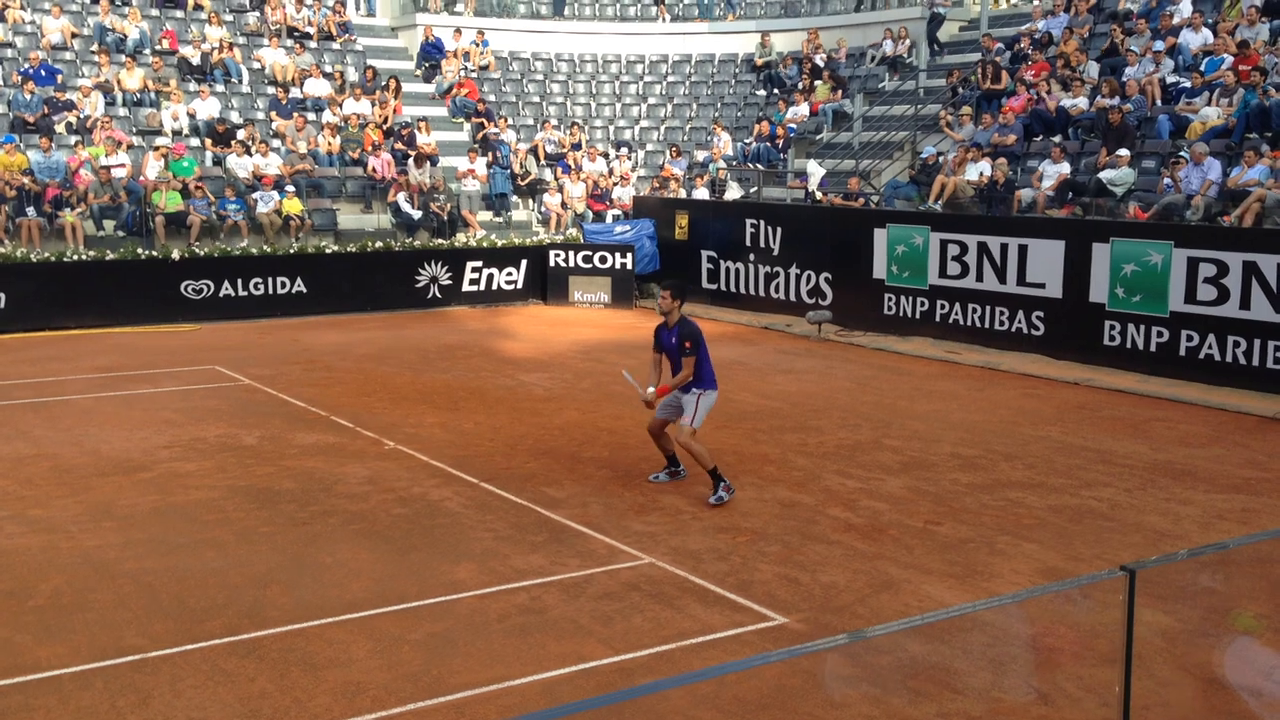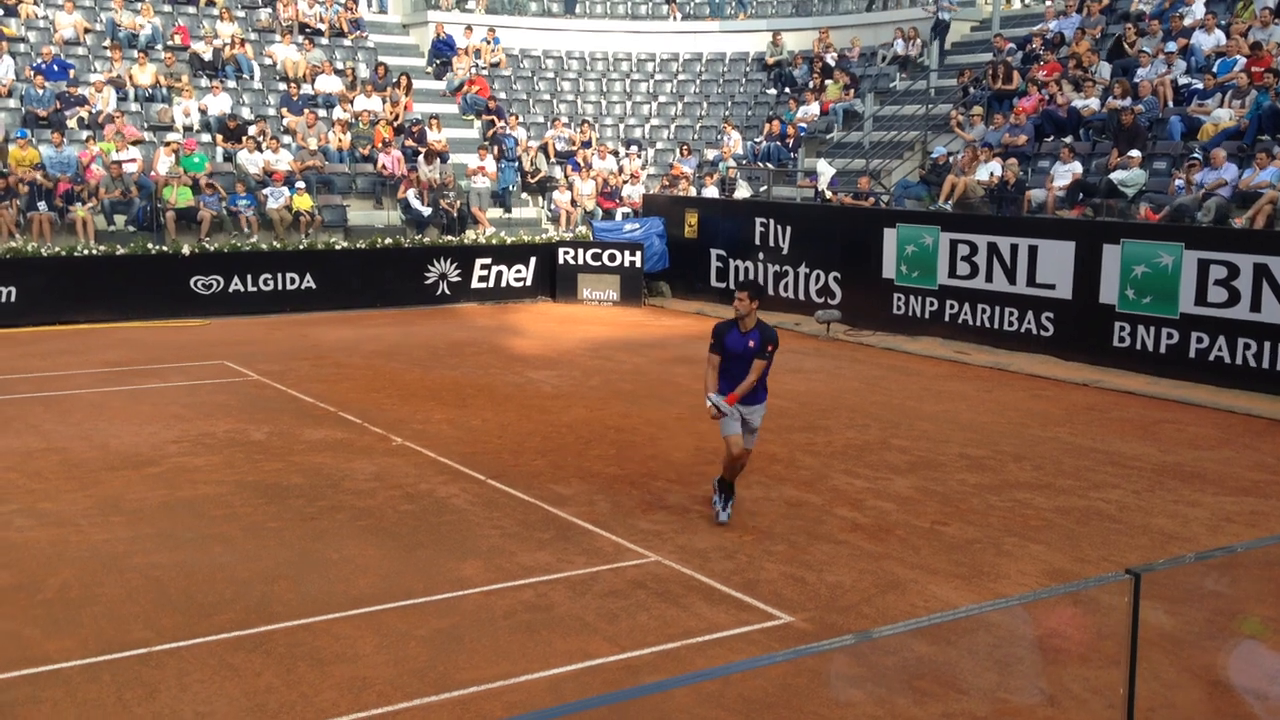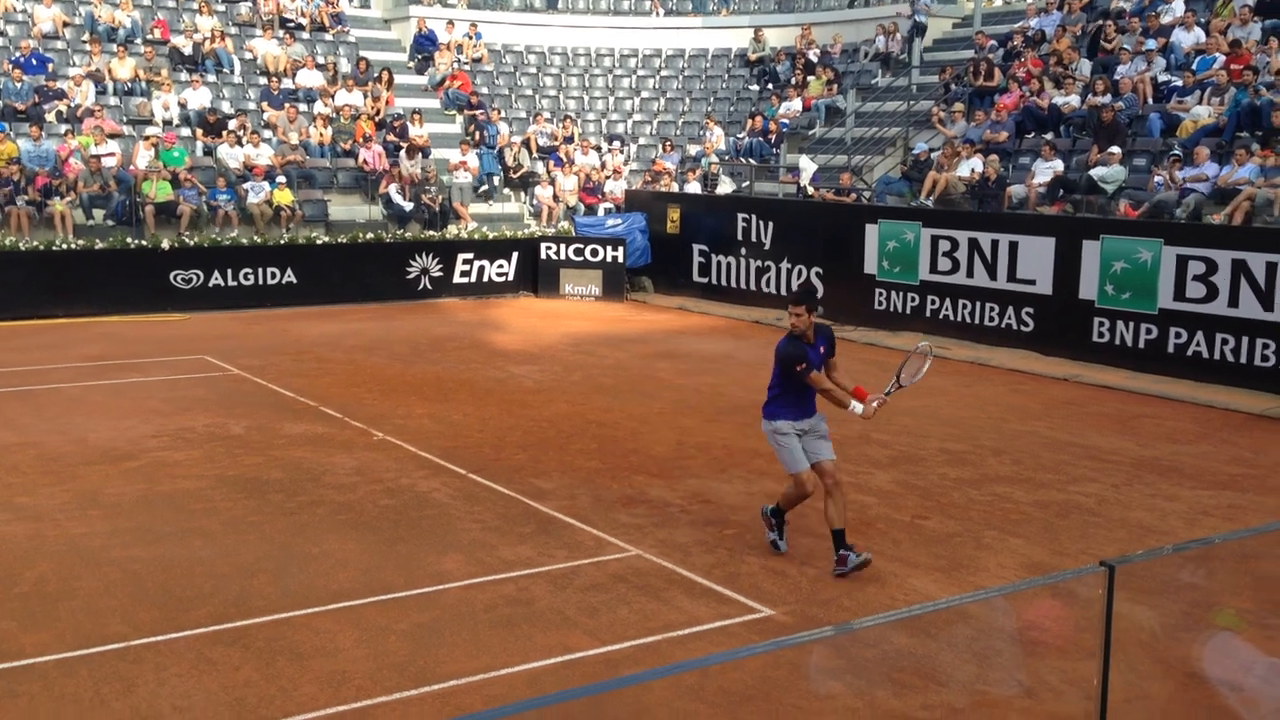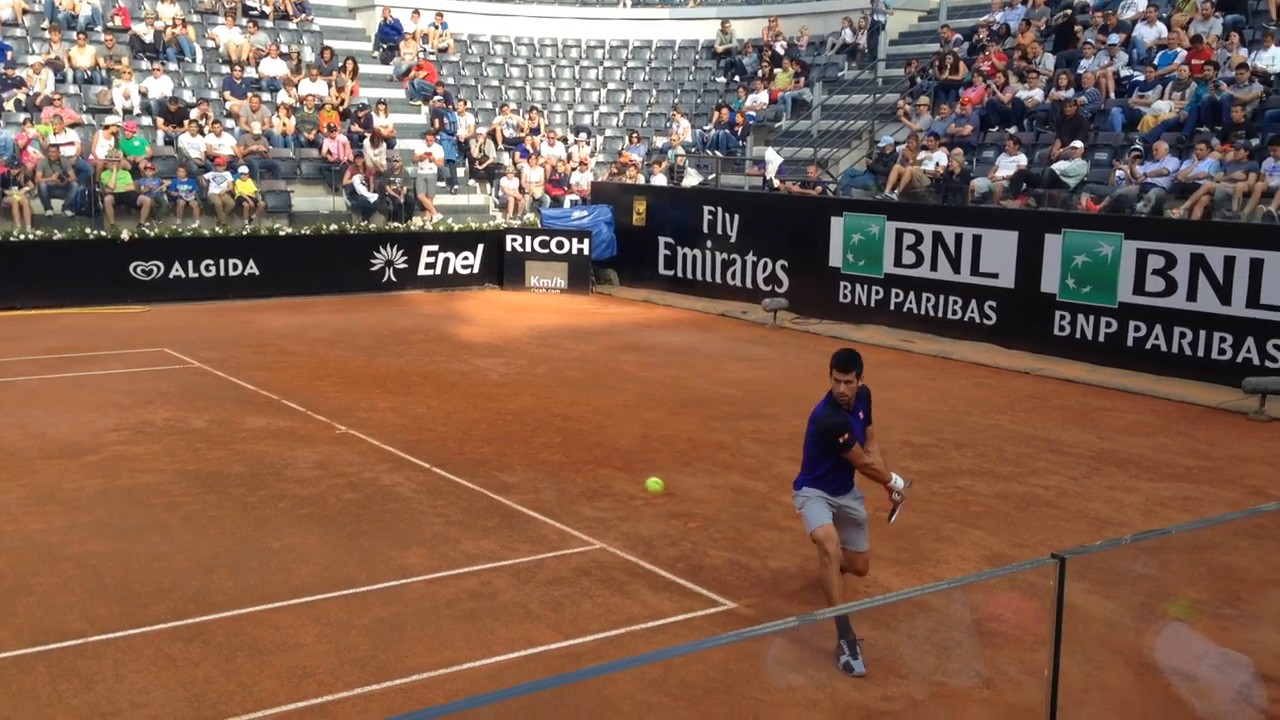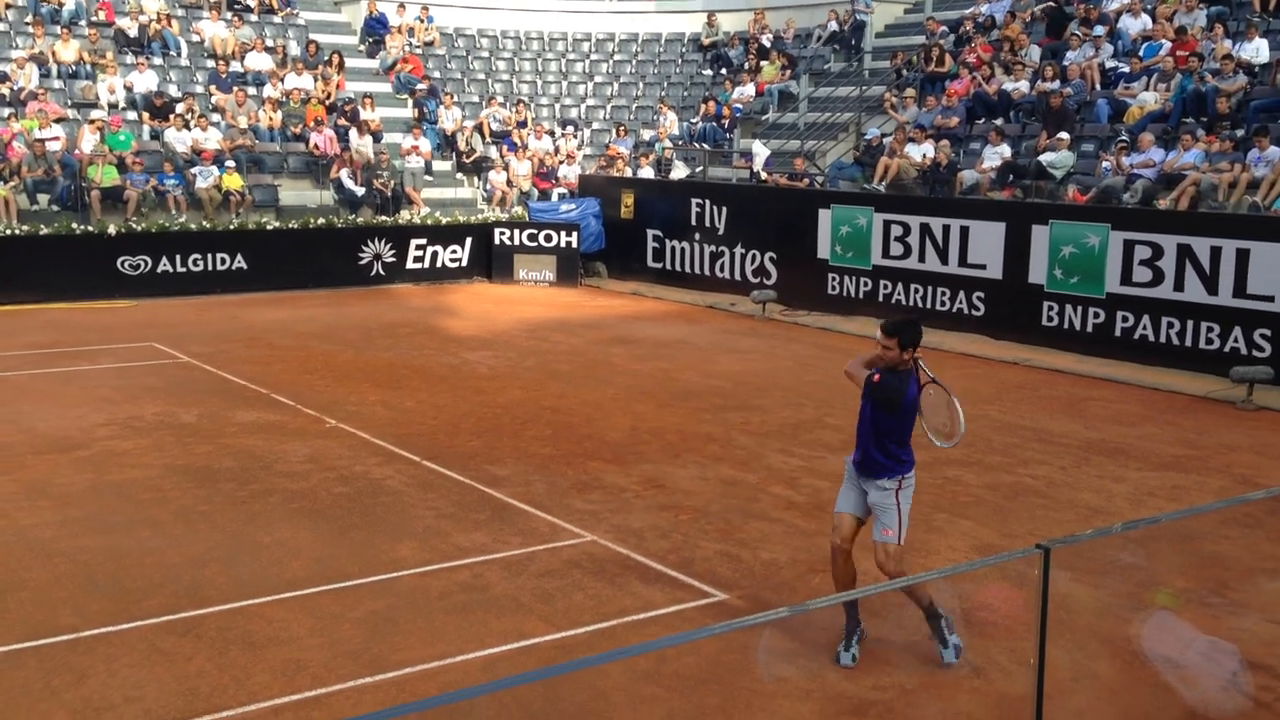
dt=0.4s
person 1, frame 1
left shoulder: (688, 331)
right shoulder: (660, 330)
left elbow: (687, 372)
right elbow: (657, 364)
left wrist: (659, 393)
right wrist: (651, 391)
left hip: (702, 390)
right hip: (678, 391)
left knee: (684, 438)
right knee: (654, 428)
left ankle: (721, 483)
right ankle: (675, 468)
person 1, frame 2
left shoulder: (767, 336)
right shoulder: (721, 330)
left elbow: (753, 377)
right elbow: (712, 369)
left wrist: (732, 402)
right wrist: (711, 400)
left hip: (753, 400)
right hip: (725, 398)
left knee: (742, 457)
right knee: (734, 451)
left ankle: (725, 487)
right ankle: (722, 491)
person 1, frame 3
left shoulder: (825, 334)
right shoulder: (788, 349)
left elbow: (833, 373)
right elbow: (824, 388)
left wrist: (864, 394)
right wrist: (858, 408)
left hip: (810, 419)
right hip: (780, 422)
left knee: (832, 479)
right knee: (805, 486)
left ankle: (842, 552)
right ankle: (774, 514)
person 1, frame 4
left shoulder: (861, 397)
right shoulder: (825, 418)
left elbow: (869, 432)
right elbow: (862, 462)
left wrist: (887, 480)
right wrist: (894, 481)
left hip: (848, 493)
right hip: (811, 492)
left knee: (858, 567)
right knee: (828, 546)
left ankle: (830, 569)
right ankle: (846, 639)
person 1, frame 5
left shoulder: (895, 386)
right shoulder: (891, 368)
left elbow: (853, 372)
left wrist: (875, 356)
left hip: (891, 481)
right hip: (859, 468)
left knee: (889, 563)
right knee: (840, 544)
left ankle: (937, 621)
right ankle: (853, 627)
